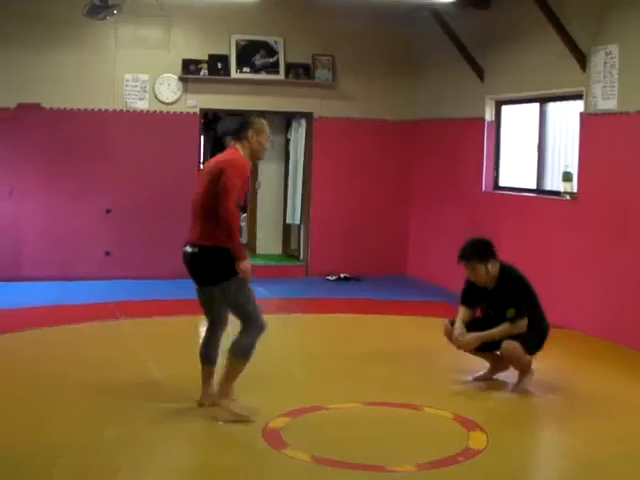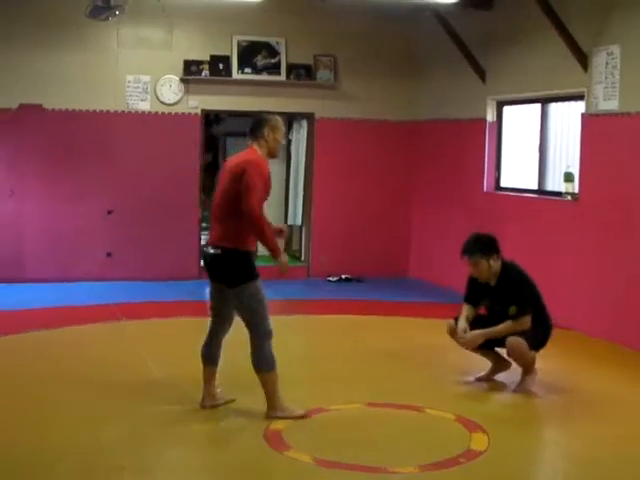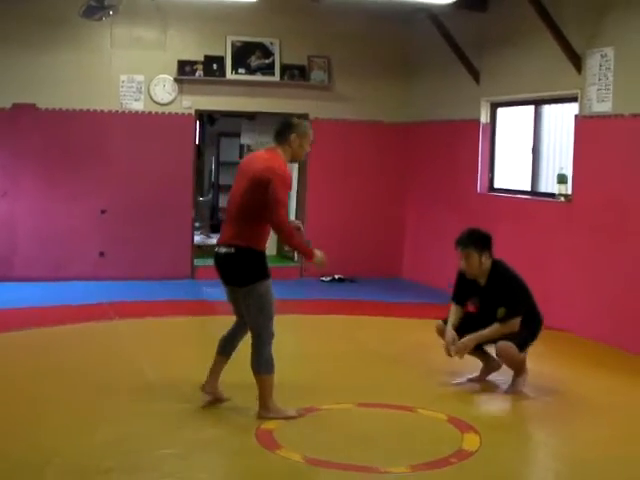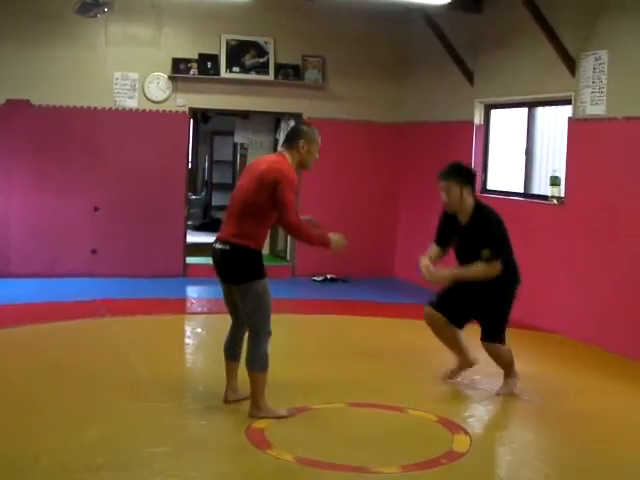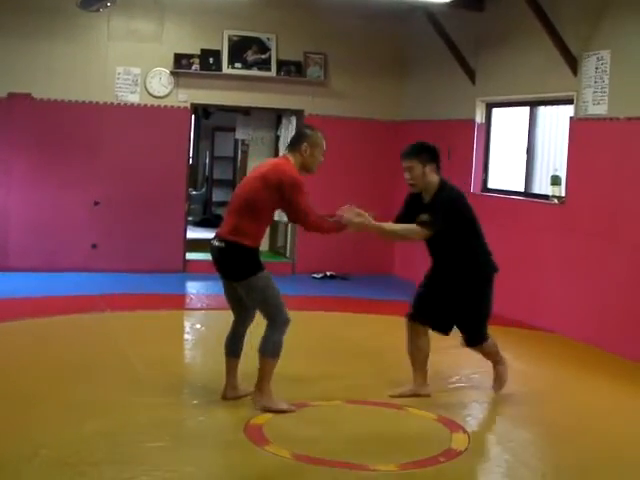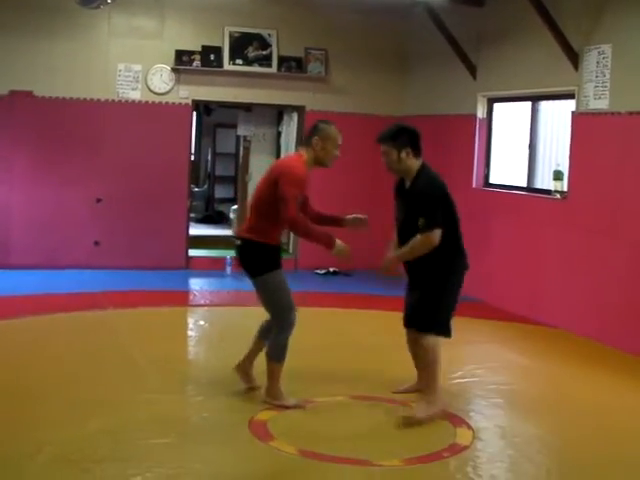
dt=0.3s
person 1, frame 1
left shoulder: (219, 161)
right shoulder: (236, 164)
right elbow: (228, 212)
left wrist: (234, 252)
right wrist: (241, 257)
left hip: (196, 252)
right hip: (213, 255)
left knee: (217, 323)
right knee: (254, 324)
left ankle: (208, 392)
right ankle: (223, 395)
person 1, frame 2
left shoulder: (236, 161)
right shoulder: (255, 164)
right elbow: (251, 212)
left wrist: (269, 229)
right wrist: (276, 251)
left hip: (216, 253)
right hip: (235, 257)
left knee: (219, 325)
right knee: (261, 333)
left ankle: (209, 394)
right ankle: (275, 406)
person 1, frame 3
left shoulder: (252, 160)
right shoulder: (277, 171)
right elbow: (278, 222)
left wrist: (290, 226)
right wrist: (310, 253)
left hip: (226, 251)
right hip: (246, 257)
left knee: (245, 322)
right knee: (263, 334)
left ankle: (212, 382)
right ankle: (267, 406)
person 1, frame 4
left shoulder: (260, 164)
right shoulder: (284, 173)
right elbow: (290, 224)
left wrist: (301, 222)
right wrist: (326, 239)
left hip: (224, 250)
right hip: (243, 255)
left knee: (240, 324)
right knee: (260, 332)
left ankle: (232, 389)
right ankle: (259, 405)
person 1, frame 5
left shoulder: (273, 168)
right shoulder: (288, 175)
left elbow: (298, 216)
right elbow: (309, 221)
left wrist: (335, 218)
right wrist: (345, 224)
left hip: (225, 247)
right hip: (239, 252)
left knee: (243, 318)
right knee: (279, 319)
left ankle: (231, 386)
right ankle: (262, 393)
person 1, frame 6
left shoulder: (293, 168)
right shoulder: (293, 170)
left elbow: (306, 213)
right elbow: (293, 220)
left wrist: (344, 221)
right wrist: (330, 242)
left hip: (258, 246)
right hip: (258, 248)
left knee: (280, 314)
right knee: (286, 320)
left ankle: (246, 365)
right ankle: (273, 392)
person 2, frame 1
left shoulder: (514, 282)
right shoulder: (474, 280)
left elbow: (519, 326)
right elbow: (467, 307)
left wrist: (479, 338)
right wrist: (459, 325)
left hip: (529, 330)
left knee: (509, 348)
right knee: (450, 330)
left ankle: (526, 372)
right ankle: (497, 363)
person 2, frame 2
left shoulder: (515, 279)
right shoulder: (477, 277)
left elbow: (522, 323)
right elbow: (471, 305)
left wrist: (483, 335)
right wrist: (463, 322)
left hip: (533, 327)
left knee: (514, 343)
right knee: (453, 328)
left ankle: (529, 371)
right ankle: (498, 362)
person 2, frame 3
left shoulder: (506, 280)
right shoulder: (465, 274)
left elbow: (511, 324)
right elbow: (457, 305)
left wrist: (472, 340)
right wrist: (450, 329)
left hip: (521, 322)
right hip: (489, 318)
left knee: (504, 348)
right knee: (442, 329)
left ankle: (520, 372)
right ankle: (490, 363)
person 2, frame 4
left shoulder: (489, 221)
right shoulder: (449, 216)
left elbow: (492, 268)
right elbow: (439, 246)
left wrist: (449, 274)
right wrist: (426, 260)
left hip: (499, 282)
right hip: (468, 278)
left knee: (491, 342)
right knee: (433, 314)
left ankle: (511, 374)
right ankle: (463, 357)
person 2, frame 5
left shoulder: (450, 199)
right shoulder: (416, 199)
left elbow: (418, 232)
right elbow: (398, 229)
left wrist: (373, 225)
right wrist: (364, 223)
left hip: (474, 273)
right hip: (444, 271)
left knee: (475, 338)
right knee: (416, 322)
left ankle: (498, 364)
right ankle: (419, 384)
person 2, frame 6
left shoulder: (428, 188)
right shoulder: (403, 184)
left elbow: (430, 238)
left wrist: (396, 256)
right wrist: (397, 254)
left hip: (444, 268)
right hip: (421, 268)
left knee: (425, 329)
right knee: (413, 326)
left ankle: (429, 399)
right ankle: (424, 382)
